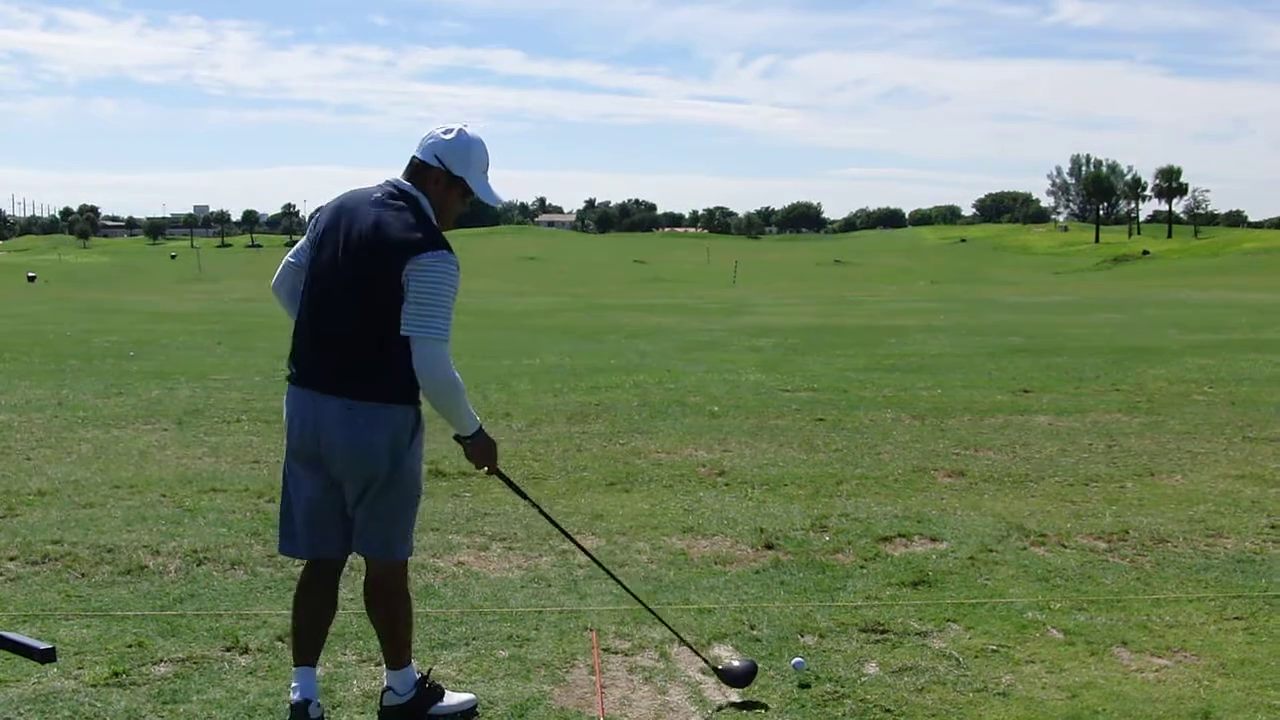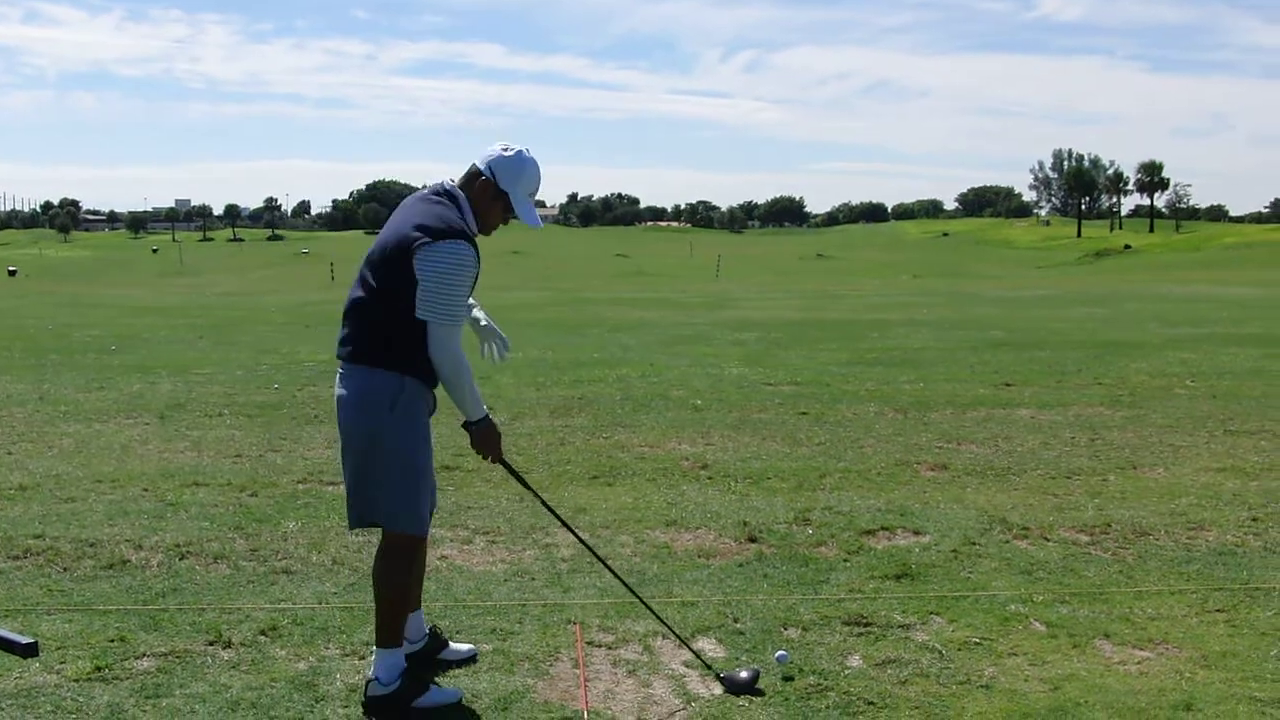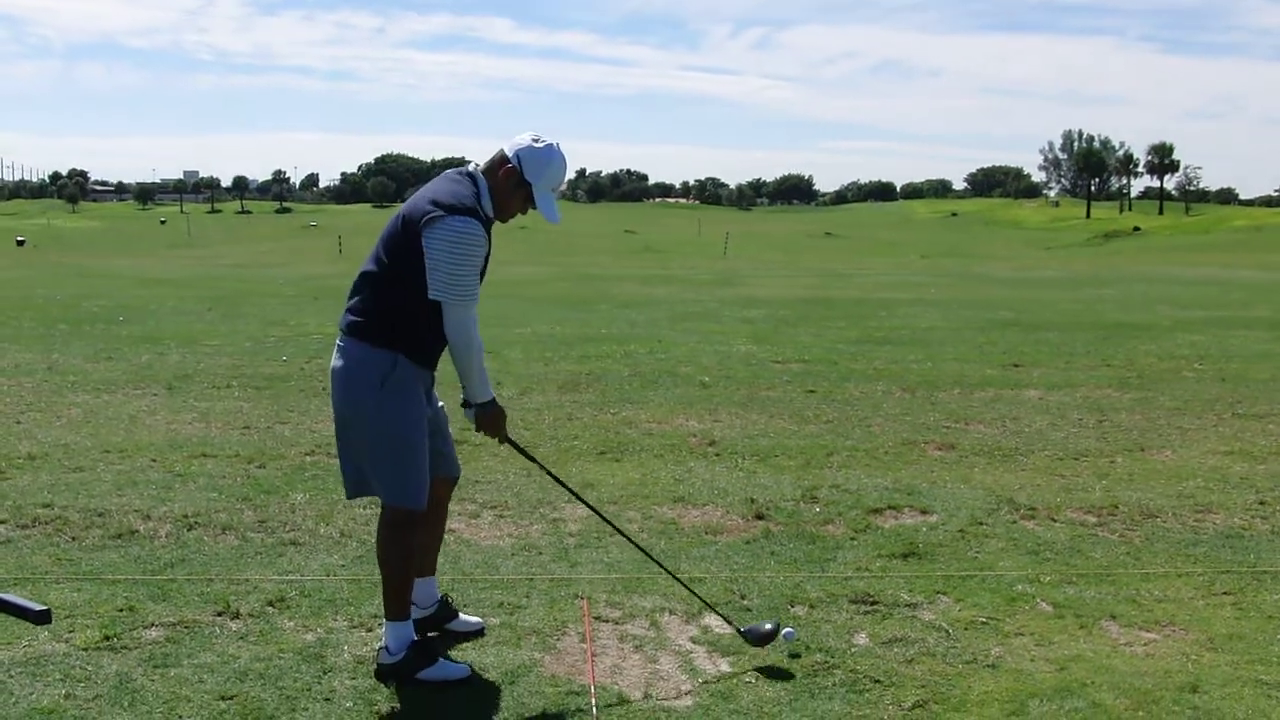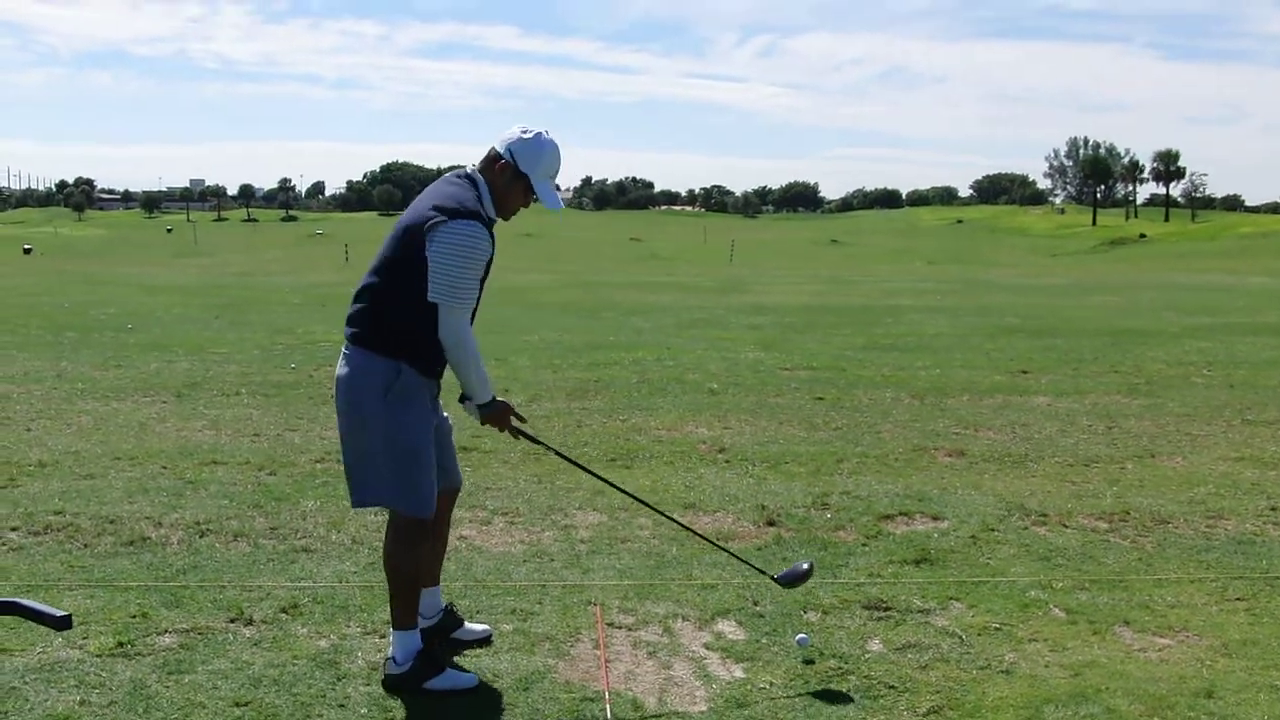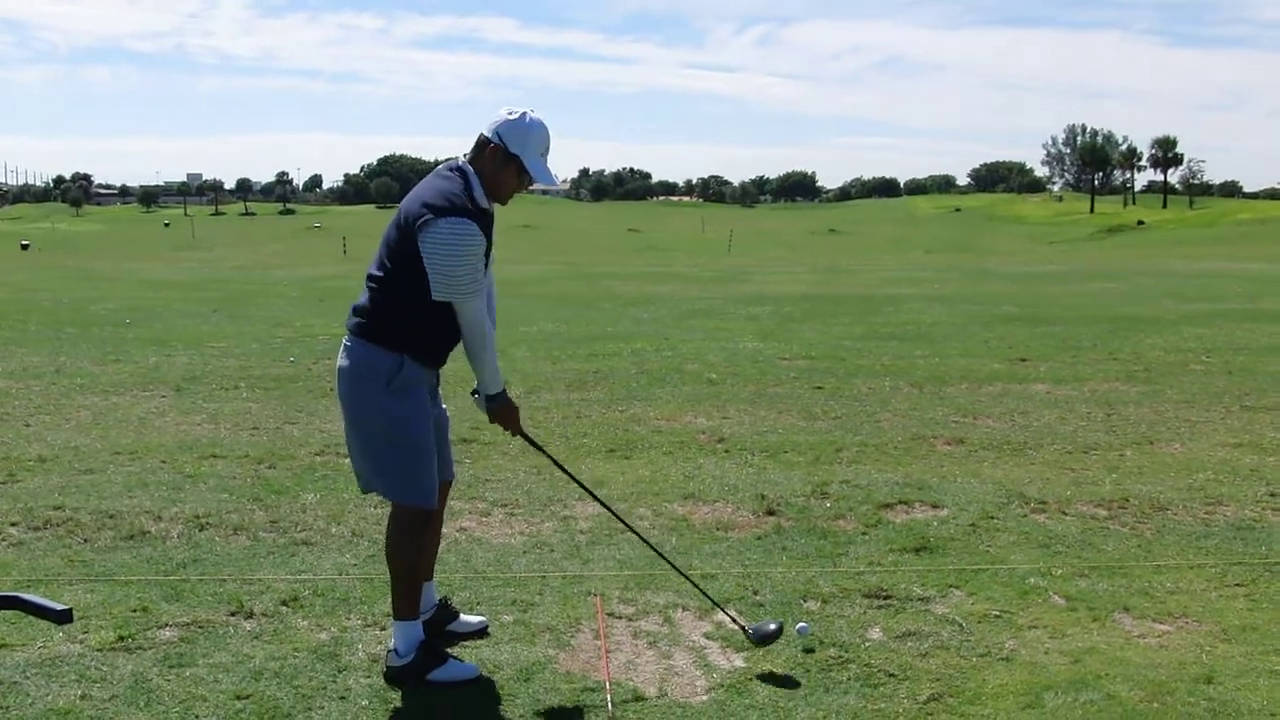
dt=0.7s
person 1, frame 1
left shoulder: (338, 209)
right shoulder: (429, 253)
left elbow: (284, 285)
right elbow: (432, 367)
right wrist: (471, 432)
left hip: (307, 404)
right hip: (378, 418)
left knee: (322, 559)
right knee: (386, 564)
person 1, frame 2
left shoulder: (428, 205)
right shoulder: (449, 242)
right elbow: (444, 350)
left wrist: (477, 318)
right wrist: (477, 419)
left hip: (379, 385)
right hip: (386, 390)
left knee: (412, 521)
right knee: (403, 529)
left ankle: (414, 638)
person 1, frame 3
left shoulder: (460, 197)
right shoulder: (461, 222)
left elbow: (455, 317)
right elbow: (458, 327)
left wrist: (475, 394)
right wrist: (483, 401)
left hip: (401, 363)
right hip: (379, 366)
left knee: (438, 481)
right knee: (404, 503)
left ankle: (424, 604)
right ankle: (398, 648)
person 1, frame 4
left shoulder: (457, 196)
right shoulder: (465, 225)
right elbow: (453, 331)
left wrist: (475, 393)
right wrist: (485, 400)
left hip: (406, 370)
right hip: (384, 375)
left knee: (442, 493)
right knee: (412, 511)
left ankle: (430, 614)
right ankle: (406, 657)
person 1, frame 5
left shoulder: (470, 198)
right shoulder: (453, 218)
left elbow: (482, 295)
right elbow: (472, 318)
left wrist: (490, 384)
right wrist: (494, 392)
left hip: (409, 364)
right hip: (385, 366)
left knee: (435, 488)
right knee: (415, 502)
left ankle: (426, 607)
right ankle: (407, 649)
